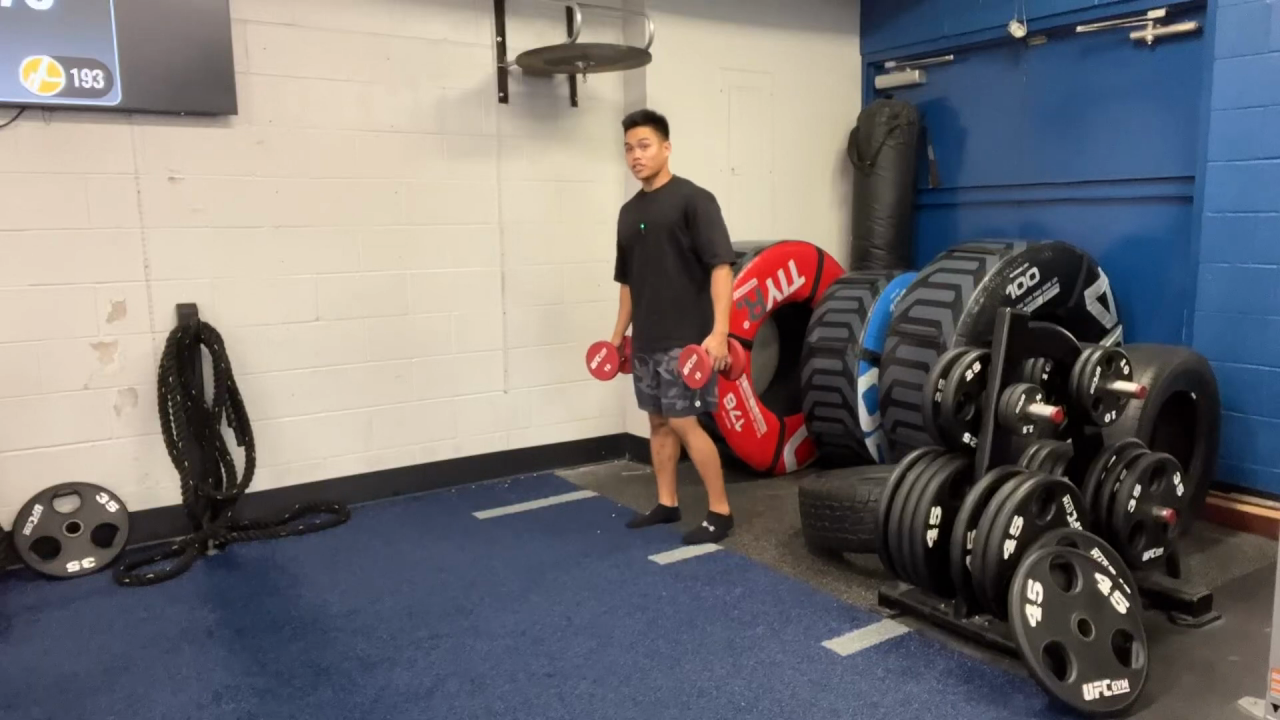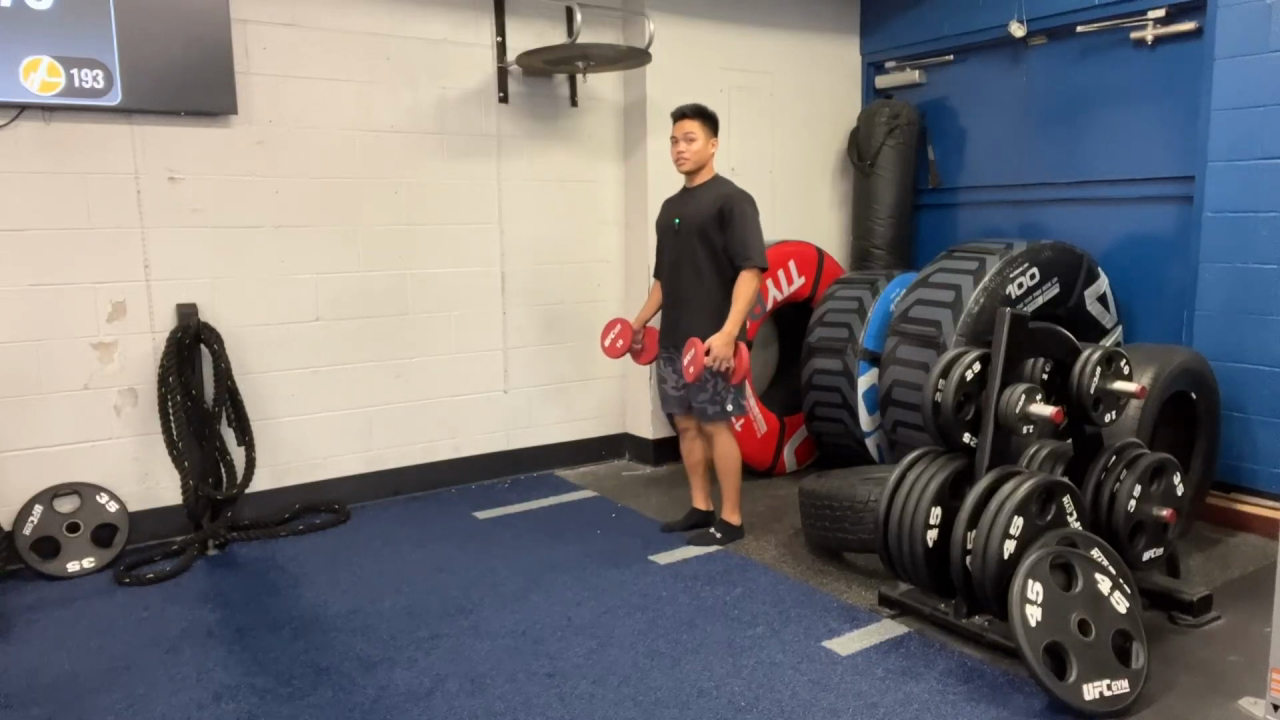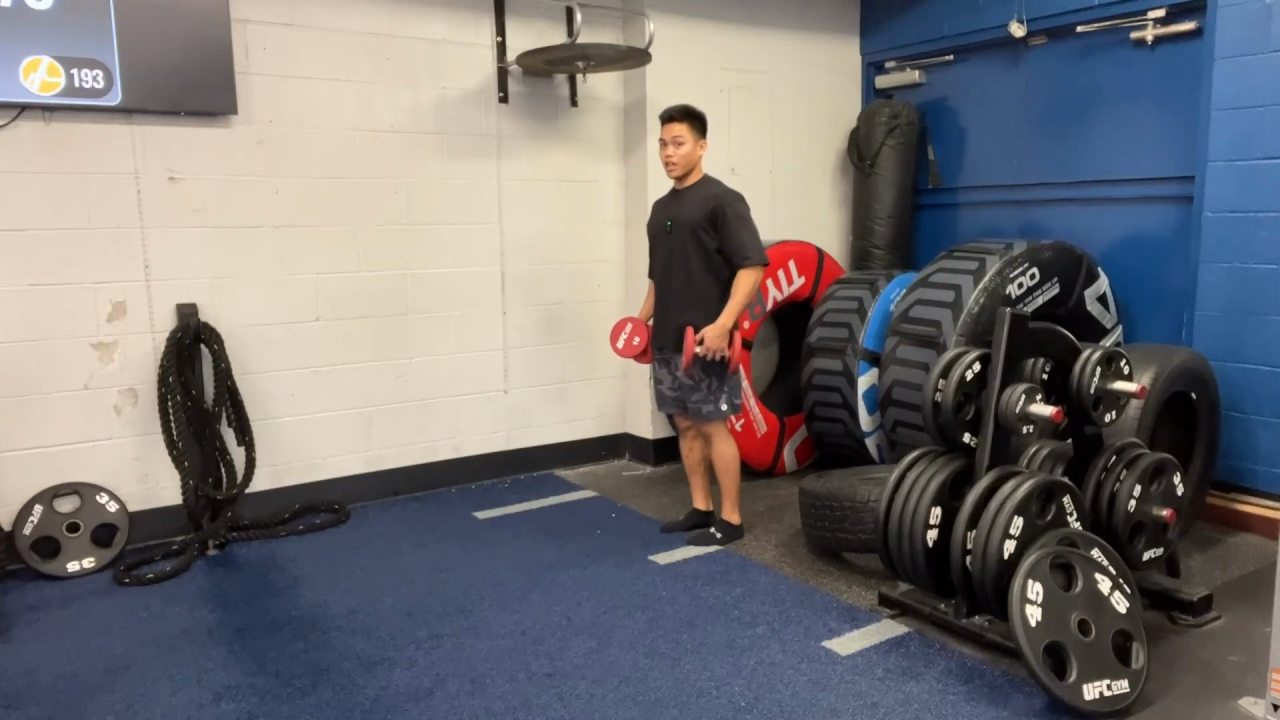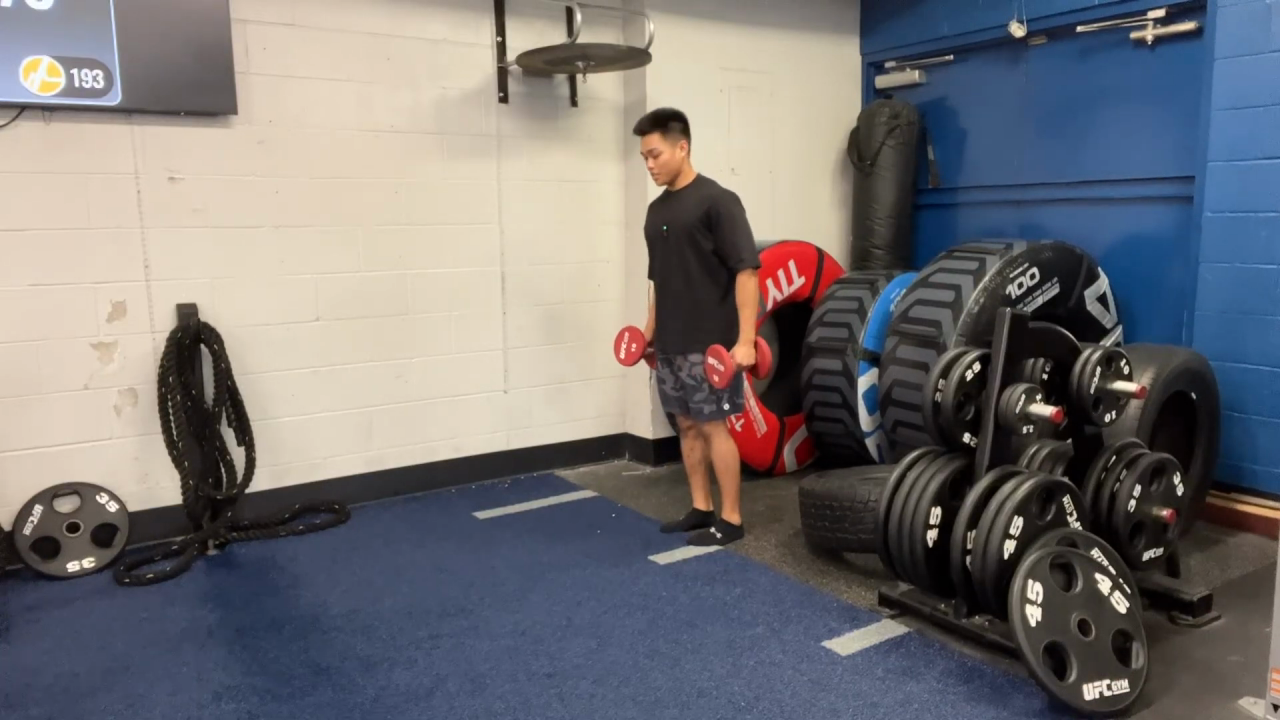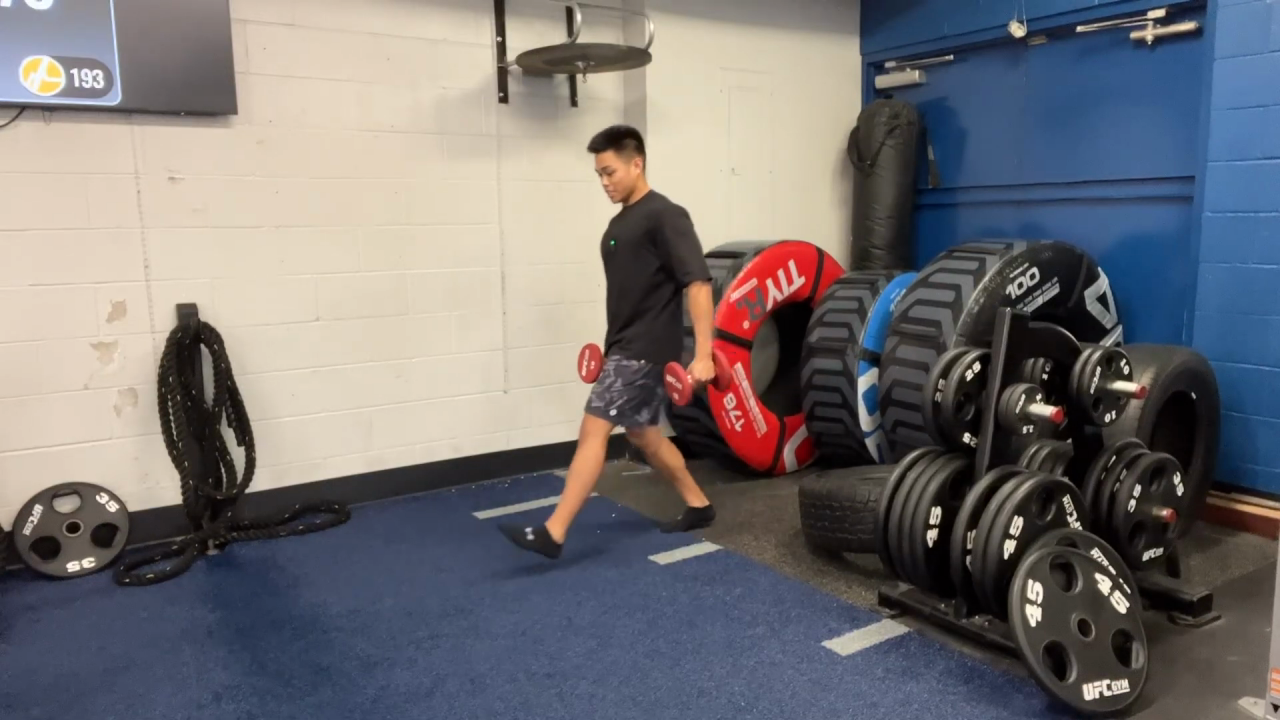
dt=1s
person 1, frame 1
left shoulder: (693, 199)
right shoulder: (629, 211)
left elbow: (721, 265)
left wrist: (720, 331)
right wrist: (619, 333)
left hip: (686, 338)
right hip: (646, 340)
left knee: (683, 422)
right knee: (658, 422)
left ankle: (721, 510)
right ankle: (667, 503)
person 1, frame 2
left shoulder: (732, 199)
right shoulder: (671, 206)
left elbow: (751, 269)
left wrist: (728, 332)
right wrist: (640, 321)
left hip: (711, 340)
right hip: (673, 340)
left knee: (715, 426)
right knee: (686, 424)
left ankle: (731, 520)
right ankle: (700, 508)
person 1, frame 3
left shoulder: (722, 200)
right shoulder: (661, 207)
left elbow: (753, 265)
left wrist: (724, 323)
right wrist: (641, 320)
left hip: (705, 340)
right hip: (667, 340)
left knee: (714, 426)
right knee: (685, 424)
left ankle: (730, 519)
right ankle: (700, 509)
person 1, frame 4
left shoulder: (717, 201)
right shoulder: (657, 209)
left elbow: (747, 270)
left wrist: (745, 339)
right wrist: (650, 328)
left hip: (708, 343)
right hip: (670, 343)
left knee: (713, 427)
right knee: (686, 424)
left ankle: (731, 520)
right ankle: (700, 509)
person 1, frame 5
left shoulder: (665, 216)
right shoulder: (620, 222)
left elbow: (698, 284)
left wrist: (703, 354)
right wrist: (613, 346)
left hip: (646, 349)
right hip: (627, 347)
left knee: (593, 429)
right knee: (644, 433)
left ankle: (551, 533)
right ankle: (697, 506)
